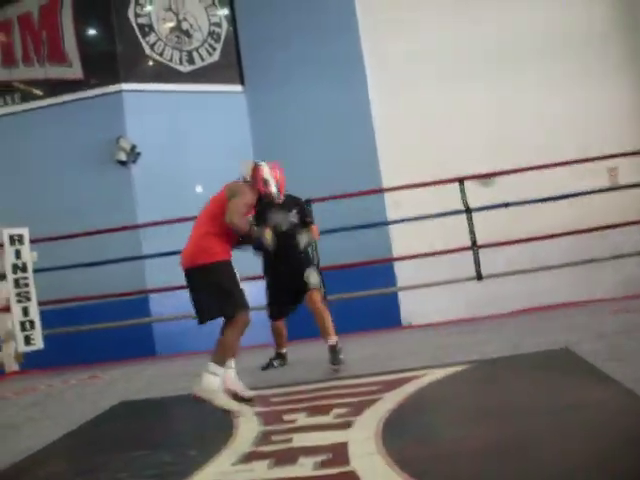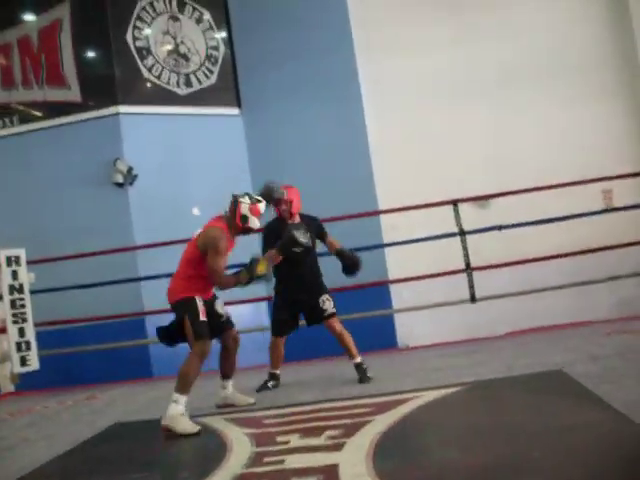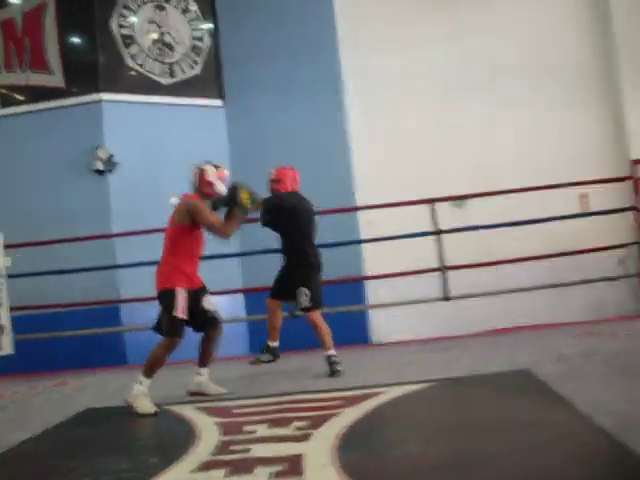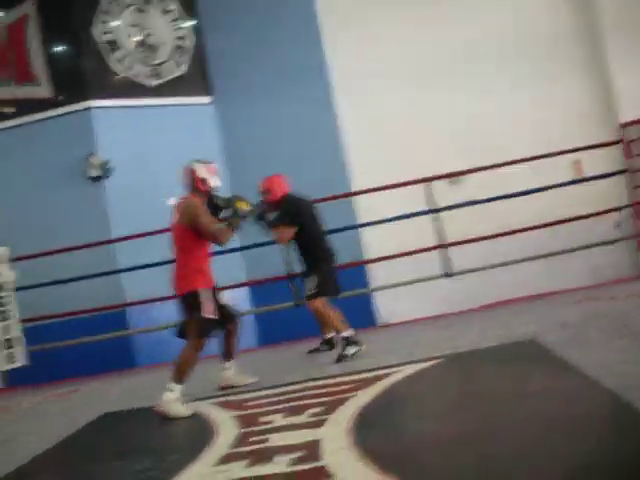
dt=0.3s
person 1, frame 1
left shoulder: (237, 190)
right shoulder: (244, 191)
right elbow: (232, 222)
left wrist: (258, 233)
right wrist: (261, 235)
left hip: (195, 257)
right hip: (209, 257)
left knee: (237, 315)
right knee: (239, 317)
left ankle: (227, 378)
right ankle: (210, 382)
person 1, frame 2
left shoulder: (224, 225)
right shoulder: (218, 235)
right elbow: (219, 281)
right wrist: (248, 274)
left hip: (202, 292)
right hip: (187, 293)
left knee: (231, 337)
right knee: (201, 348)
left ankle: (227, 393)
right ankle: (174, 413)
person 1, frame 3
left shoulder: (197, 205)
right shoulder: (191, 204)
left elbow: (219, 228)
right elbow: (225, 231)
left wrist: (234, 209)
right wrist: (240, 208)
left hip: (190, 279)
right hip: (174, 281)
left knee: (213, 327)
right knee: (171, 339)
left ankle: (200, 381)
right ankle: (138, 392)
person 1, frame 4
left shoulder: (191, 205)
right shoulder: (193, 205)
left elbow: (210, 233)
right elbow: (220, 238)
left wrist: (221, 212)
right wrist: (236, 215)
left hip: (201, 279)
right hip: (193, 283)
left knee: (230, 322)
right knee: (197, 340)
left ankle: (229, 375)
right ankle: (170, 397)
person 2, frame 1
left shoulder: (296, 203)
right shoulder: (258, 209)
left elbow: (313, 229)
left wrist: (307, 238)
left hip: (303, 264)
right hip: (277, 271)
left knee: (315, 300)
right knee: (277, 318)
left ankle: (335, 350)
right ankle: (280, 354)
person 2, frame 2
left shoulder: (311, 222)
right shoulder: (272, 228)
left elbow: (328, 241)
right elbow: (270, 260)
left wrist: (342, 253)
right wrist: (285, 244)
left hip: (313, 285)
right hip: (286, 290)
left knee: (334, 325)
right knee: (278, 337)
left ankle: (360, 366)
right ankle: (274, 376)
person 2, frame 3
left shoulder: (284, 200)
right shoulder: (301, 203)
left elbow: (263, 207)
right wrist: (270, 218)
left hip: (305, 266)
right hip: (294, 263)
left knee: (312, 314)
right knee: (273, 303)
left ankle: (333, 358)
right ankle: (271, 349)
person 2, frame 4
left shoulder: (289, 206)
right shoulder: (299, 203)
left elbow: (284, 237)
left wrist: (270, 222)
left hip: (318, 258)
right hip: (317, 257)
left knee: (316, 302)
right knee: (316, 302)
left ankle: (351, 340)
right ankle: (328, 339)
